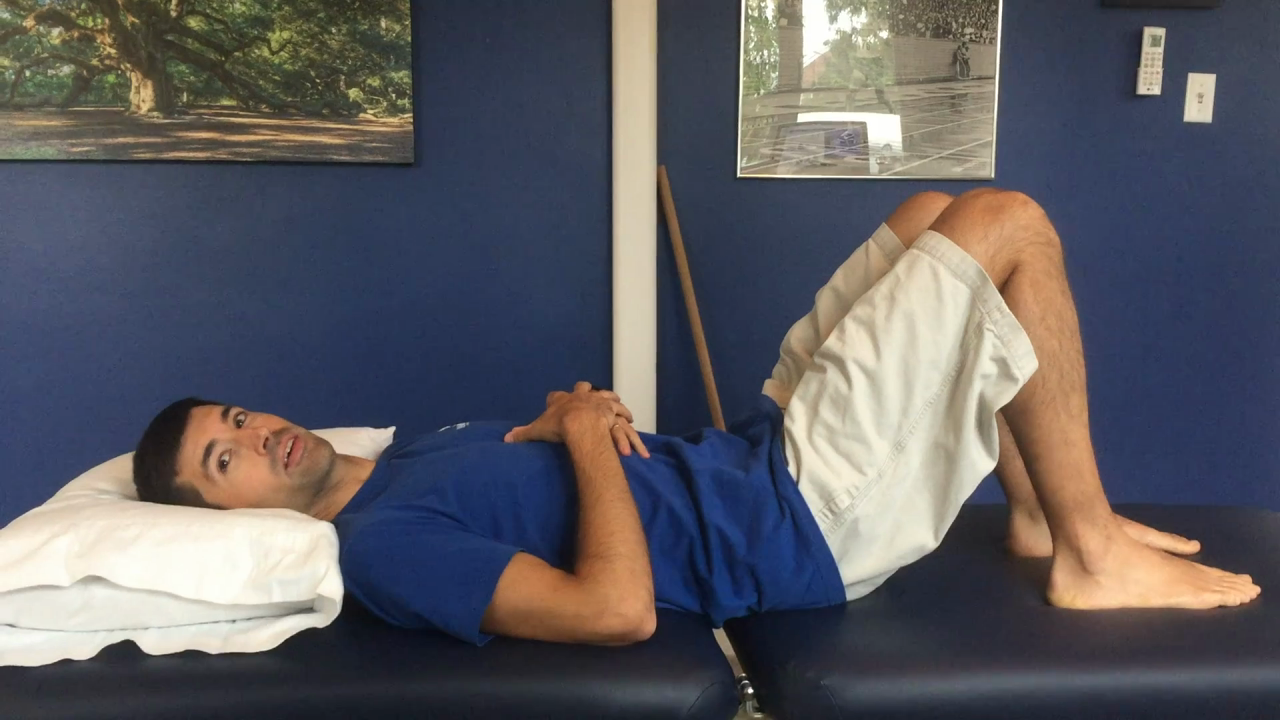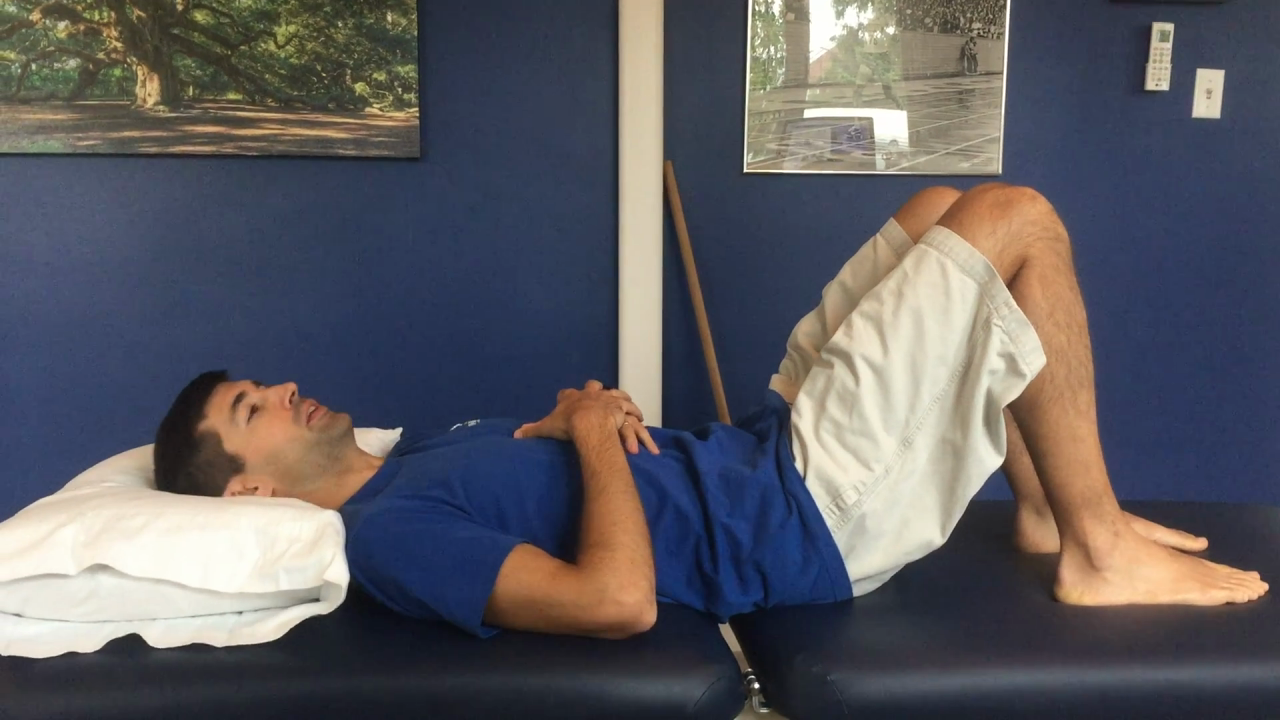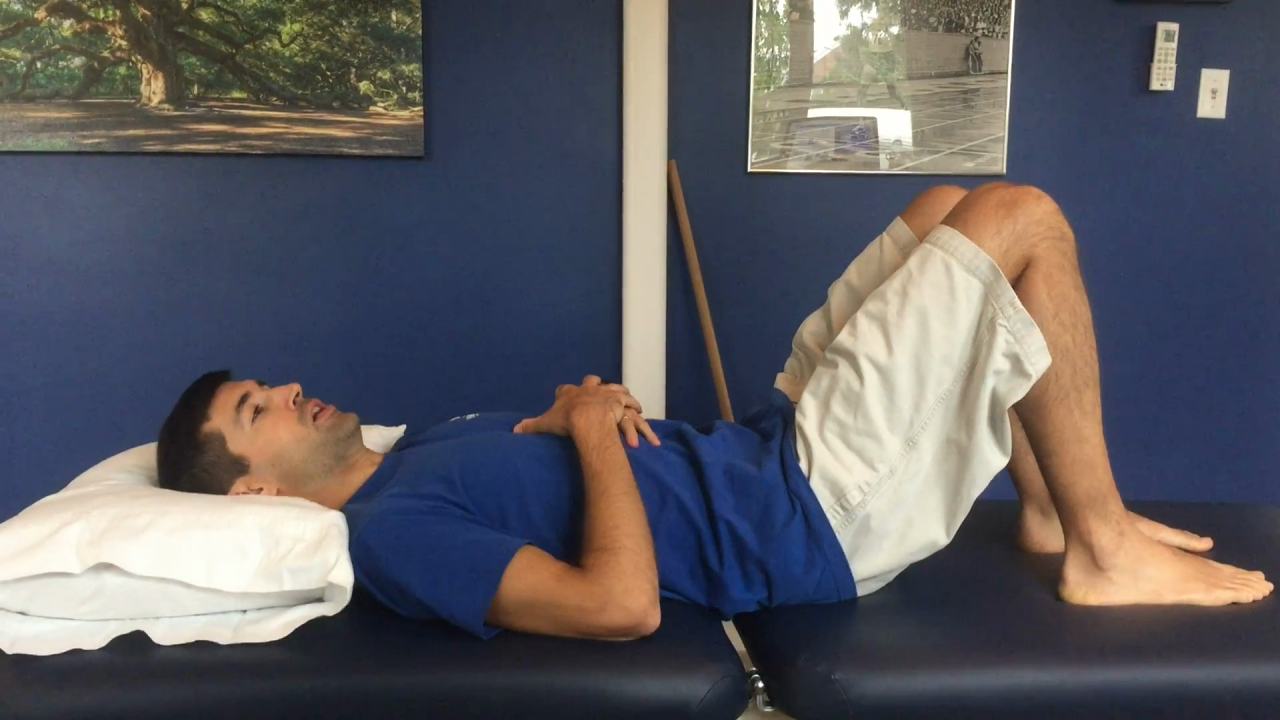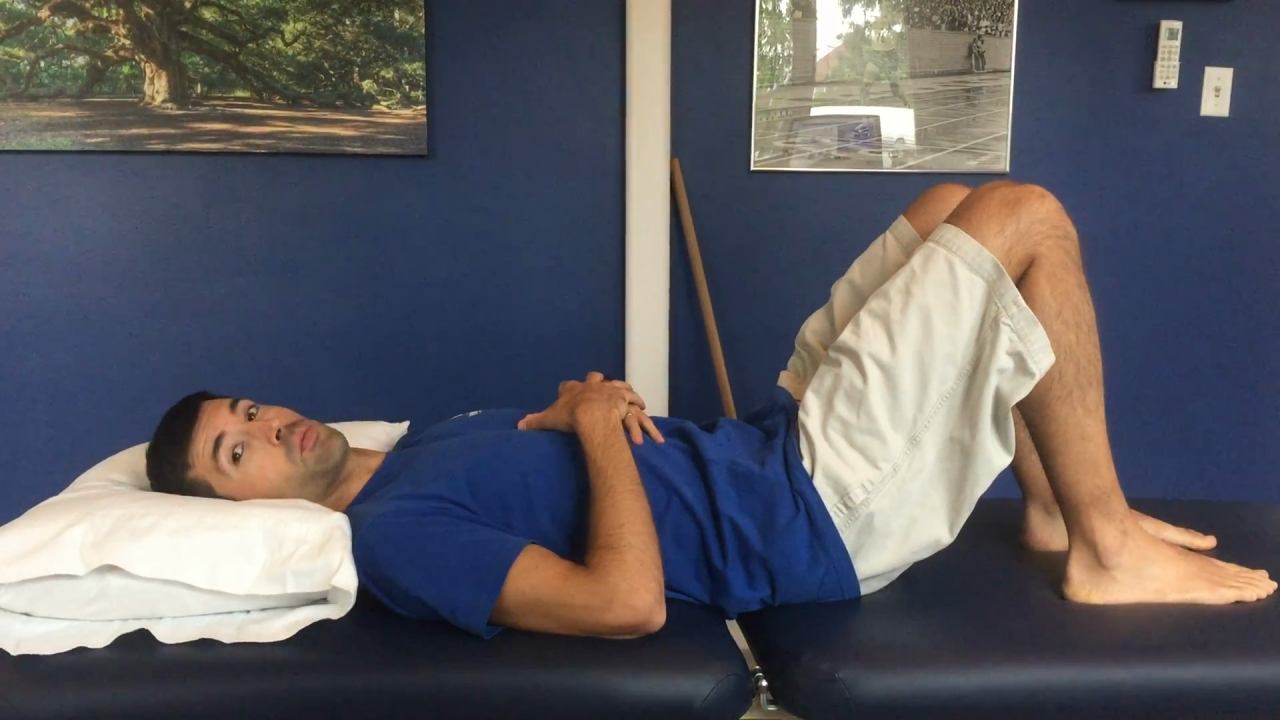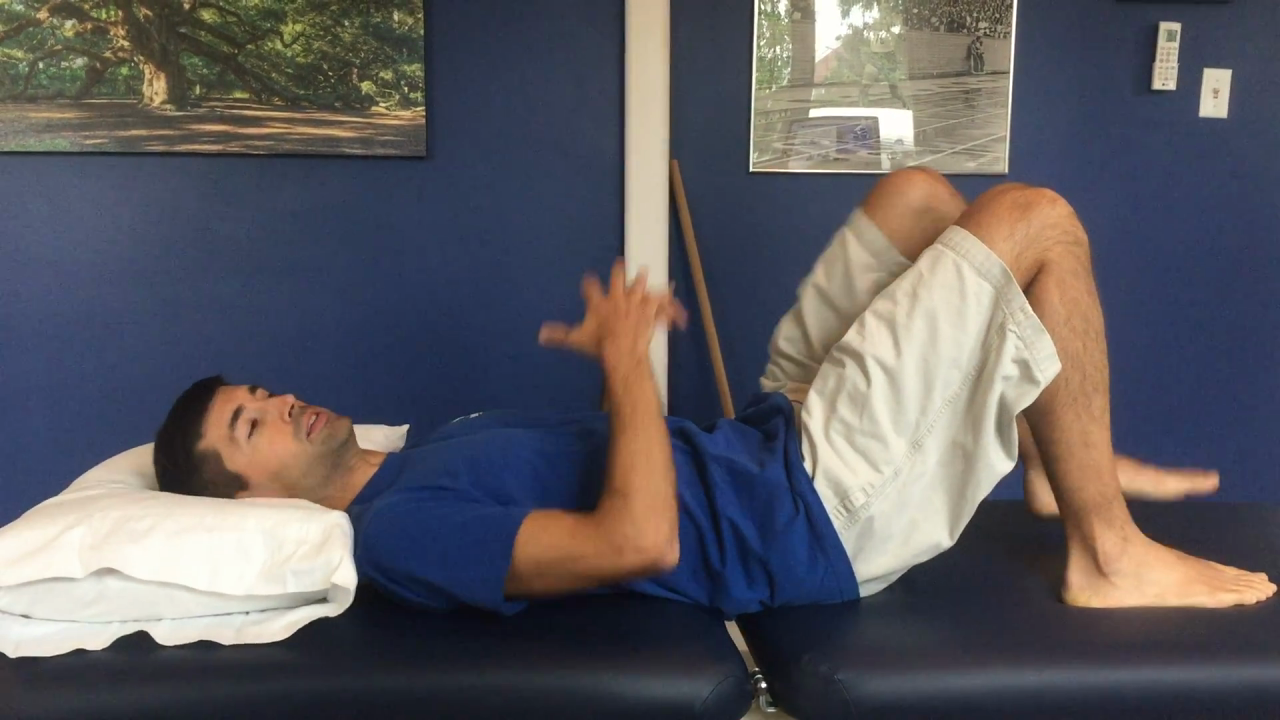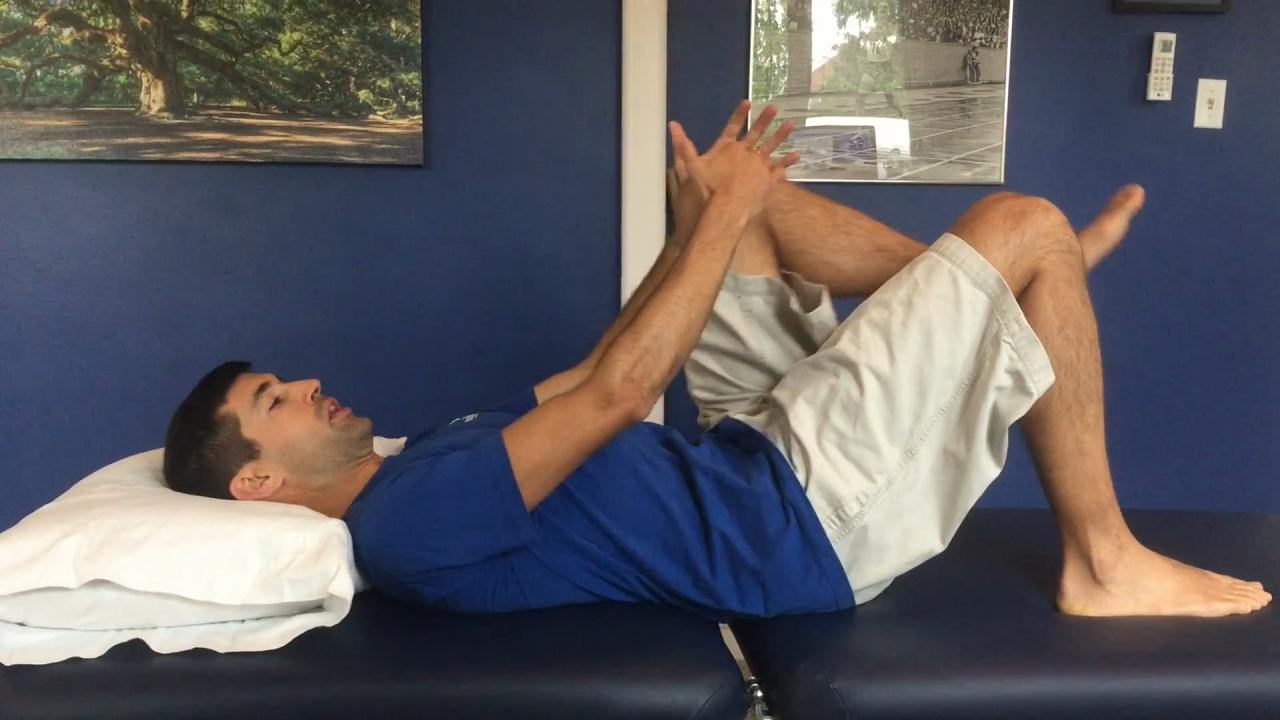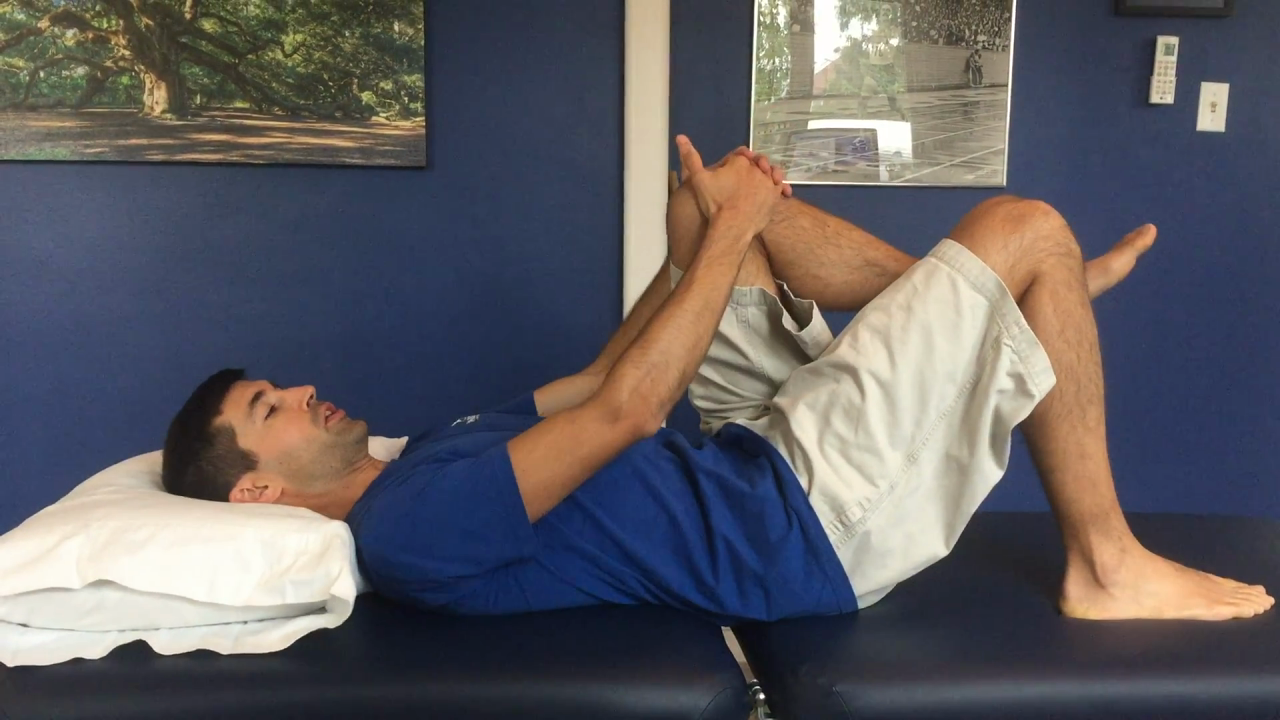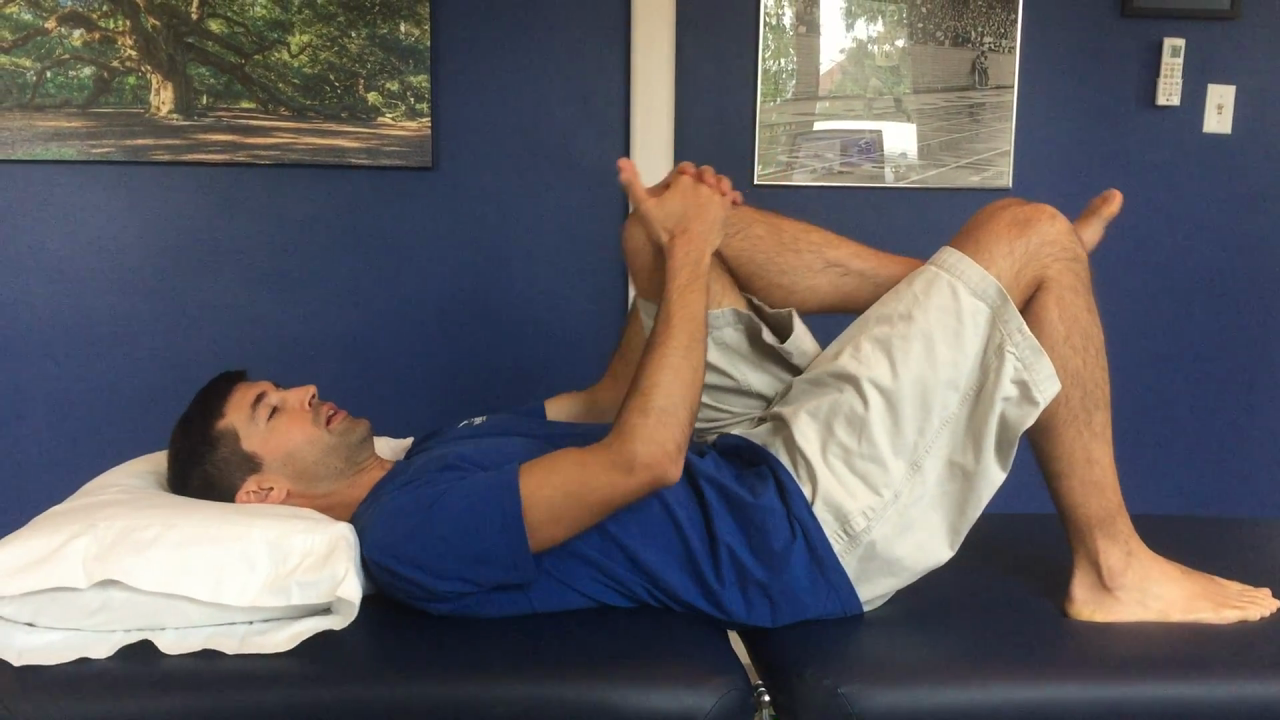
dt=0.5s
person 1, frame 1
left shoulder: (401, 460)
right shoulder: (383, 545)
right elbow: (620, 611)
left wrist: (568, 416)
right wrist: (585, 434)
left hip: (755, 452)
right hip: (803, 521)
left knee: (935, 213)
right knee: (1007, 223)
left ankle: (1040, 513)
right ankle: (1091, 555)
person 1, frame 2
left shoulder: (410, 456)
right shoulder: (389, 533)
right elbow: (619, 602)
left wrist: (579, 414)
right wrist: (594, 430)
left hip: (763, 442)
right hip: (808, 519)
left knee: (942, 207)
right knee: (1015, 219)
left ankle: (1045, 507)
right ankle: (1099, 550)
person 1, frame 3
left shoulder: (416, 450)
right shoulder: (392, 532)
right elbow: (623, 606)
left wrist: (584, 408)
right wrist: (593, 428)
left hip: (767, 444)
right hip: (815, 517)
left knee: (951, 209)
right knee: (1021, 220)
left ankle: (1051, 507)
right ankle: (1107, 552)
person 1, frame 4
left shoulder: (413, 454)
right shoulder: (396, 534)
right elbow: (628, 604)
left wrist: (591, 404)
right wrist: (600, 427)
left hip: (772, 438)
right hip: (816, 516)
left knee: (954, 206)
right knee: (1023, 217)
left ankle: (1057, 504)
right ankle: (1108, 551)
person 1, frame 5
left shoulder: (417, 461)
right shoulder: (402, 534)
right elbow: (646, 540)
left wrist: (611, 357)
right wrist: (627, 358)
left hip: (764, 442)
right hip: (813, 515)
left knee: (916, 193)
right knee: (1033, 219)
left ankle: (1062, 456)
right ankle: (1110, 556)
person 1, frame 6
left shoulder: (420, 466)
right shoulder: (412, 521)
left elbow: (595, 373)
right elbow: (621, 388)
left wrist: (701, 221)
right wrist: (724, 216)
left hip: (751, 457)
right hip: (807, 522)
left knee: (744, 193)
right knee: (1021, 226)
left ankle: (1029, 335)
right ankle: (1104, 561)
person 1, frame 7
left shoulder: (421, 463)
right shoulder: (412, 528)
left elbow: (596, 383)
right elbow: (628, 406)
left wrist: (708, 232)
right wrist: (733, 231)
left hip: (749, 459)
right hip: (806, 523)
left knee: (706, 209)
right knee: (1025, 225)
left ankle: (1022, 312)
right ankle: (1106, 564)
person 1, frame 8
left shoulder: (427, 462)
right shoulder: (415, 533)
left elbow: (603, 409)
right elbow: (646, 454)
left wrist: (673, 252)
right wrist: (692, 253)
left hip: (753, 463)
right hip: (808, 528)
left knee: (661, 227)
right knee: (1025, 231)
left ankle: (974, 304)
right ankle: (1113, 567)
